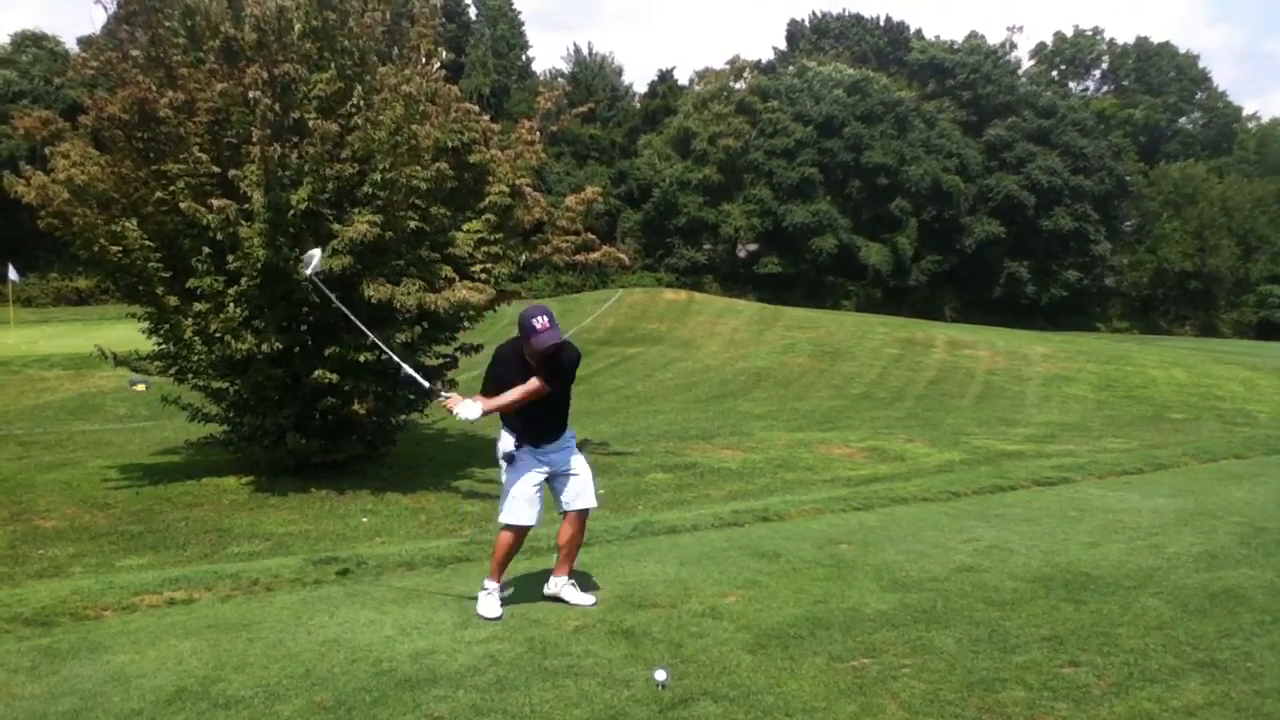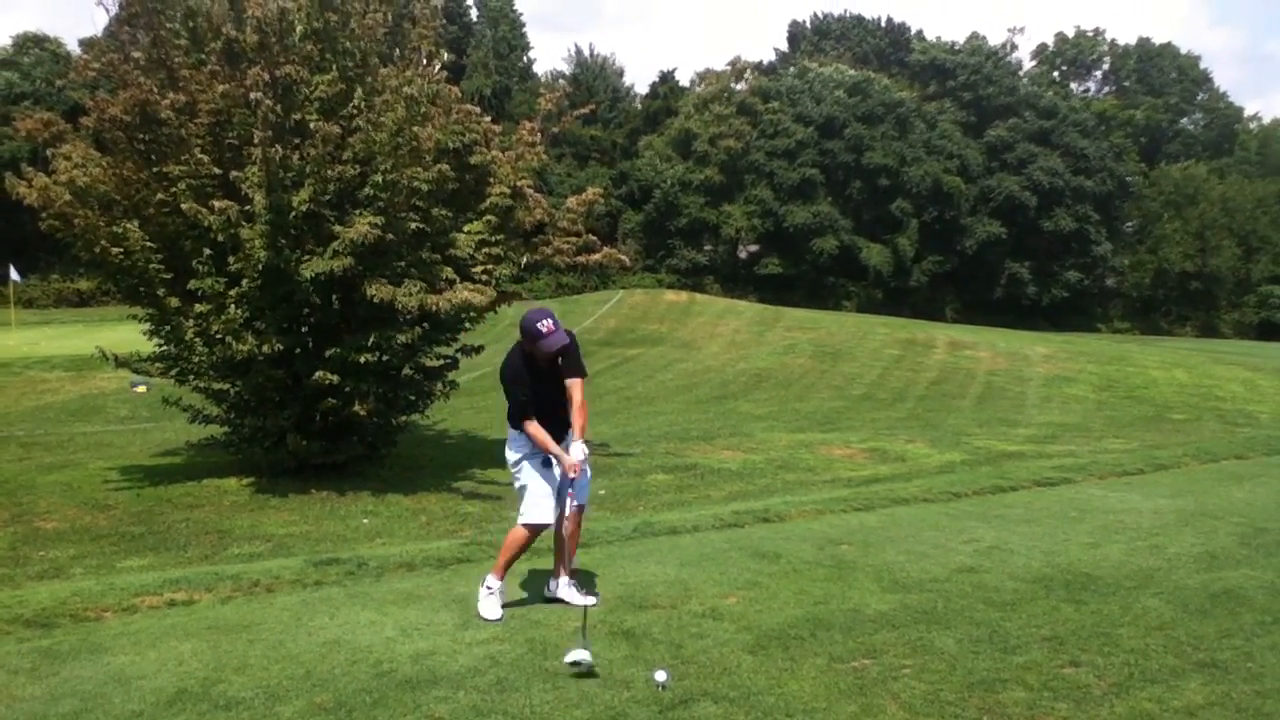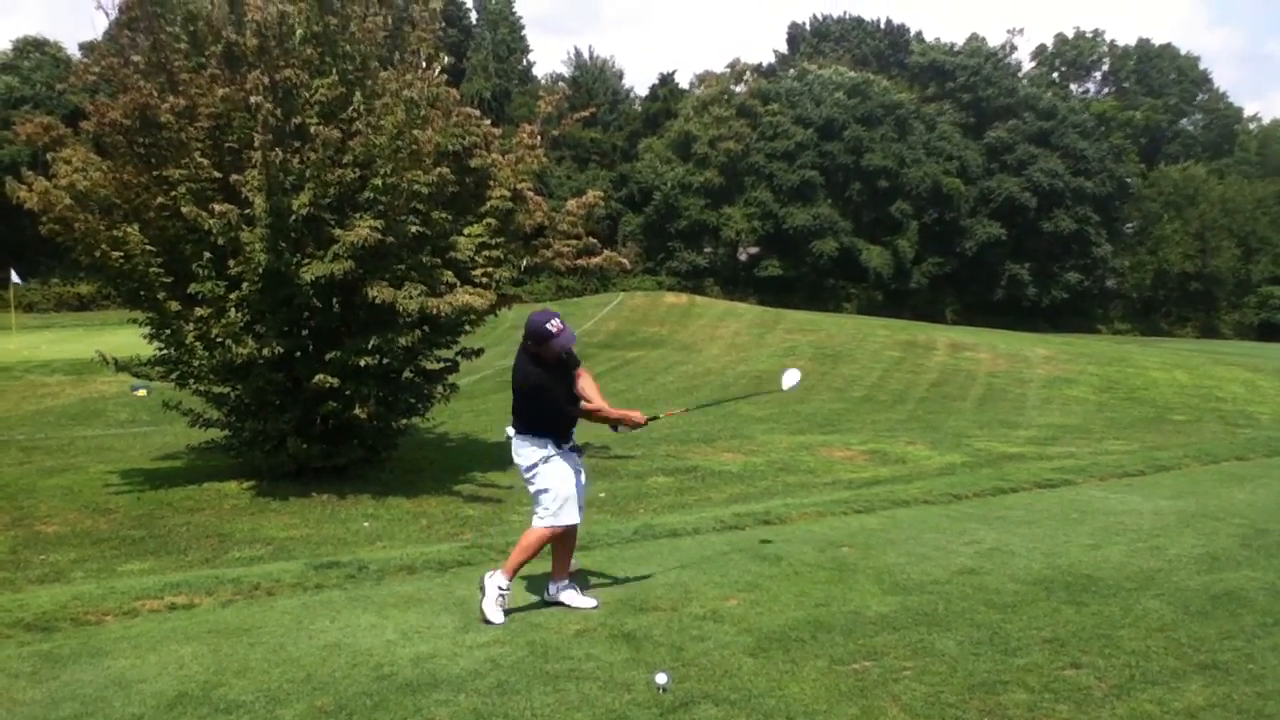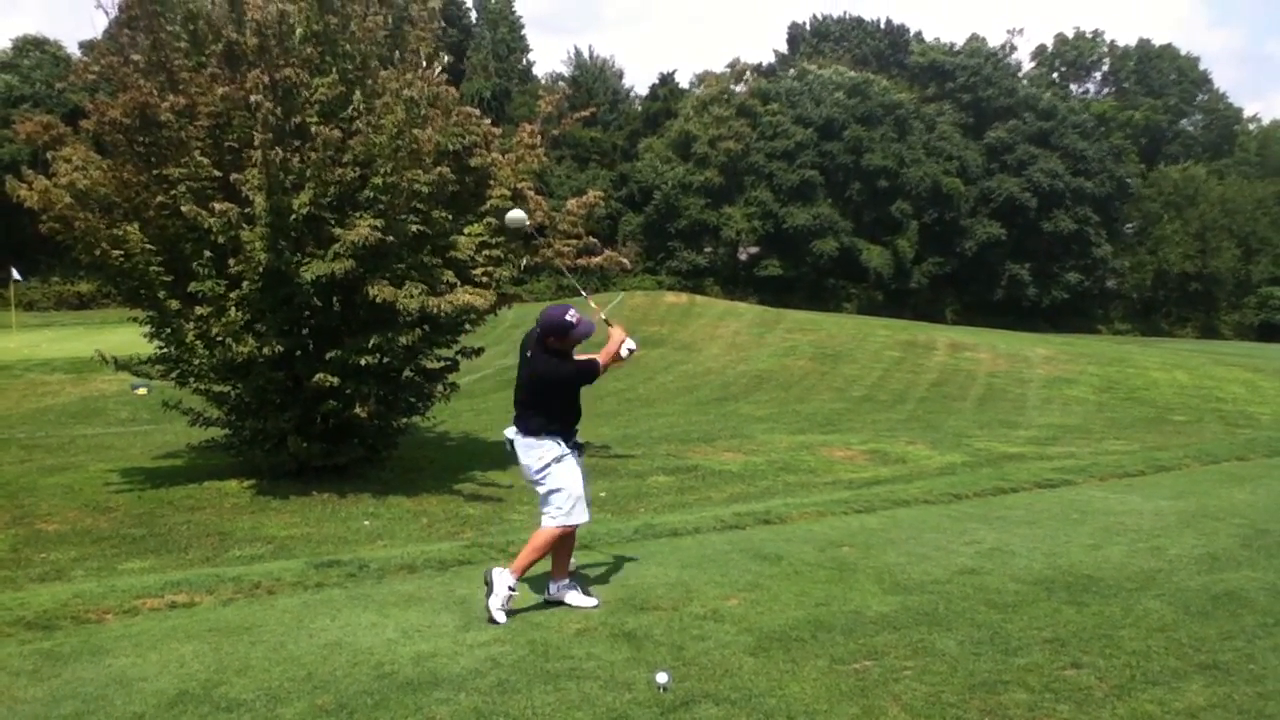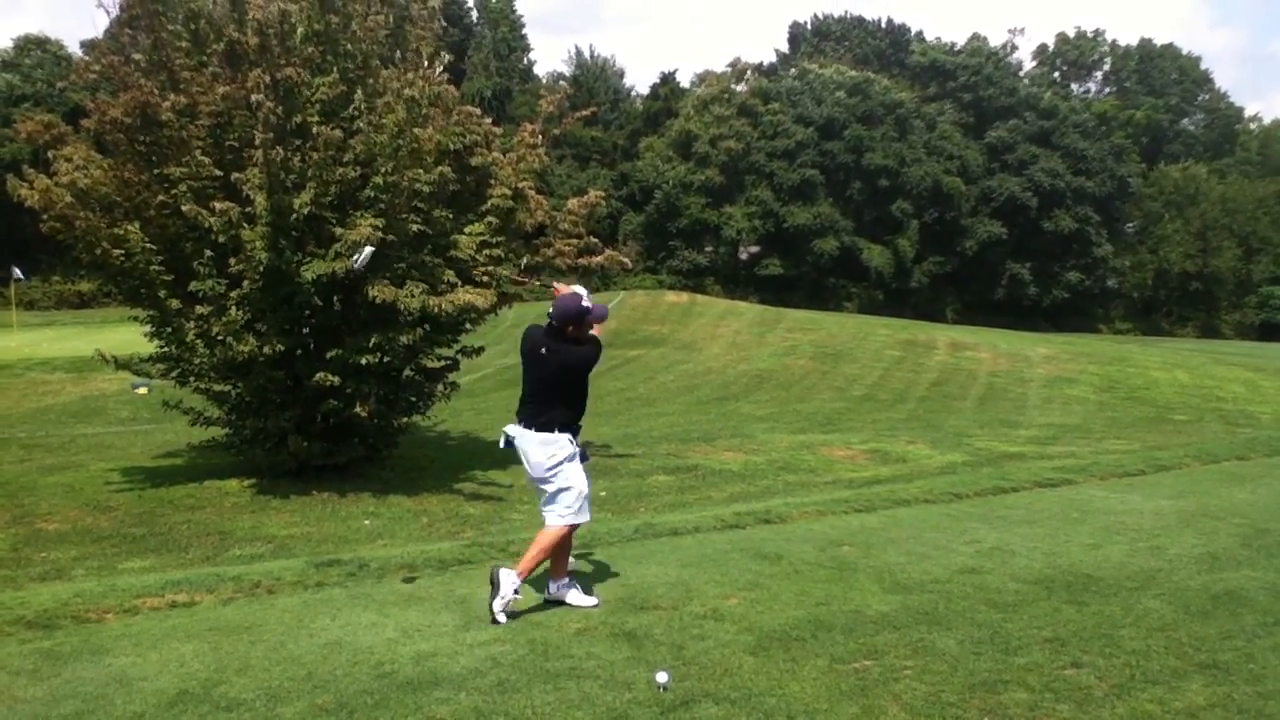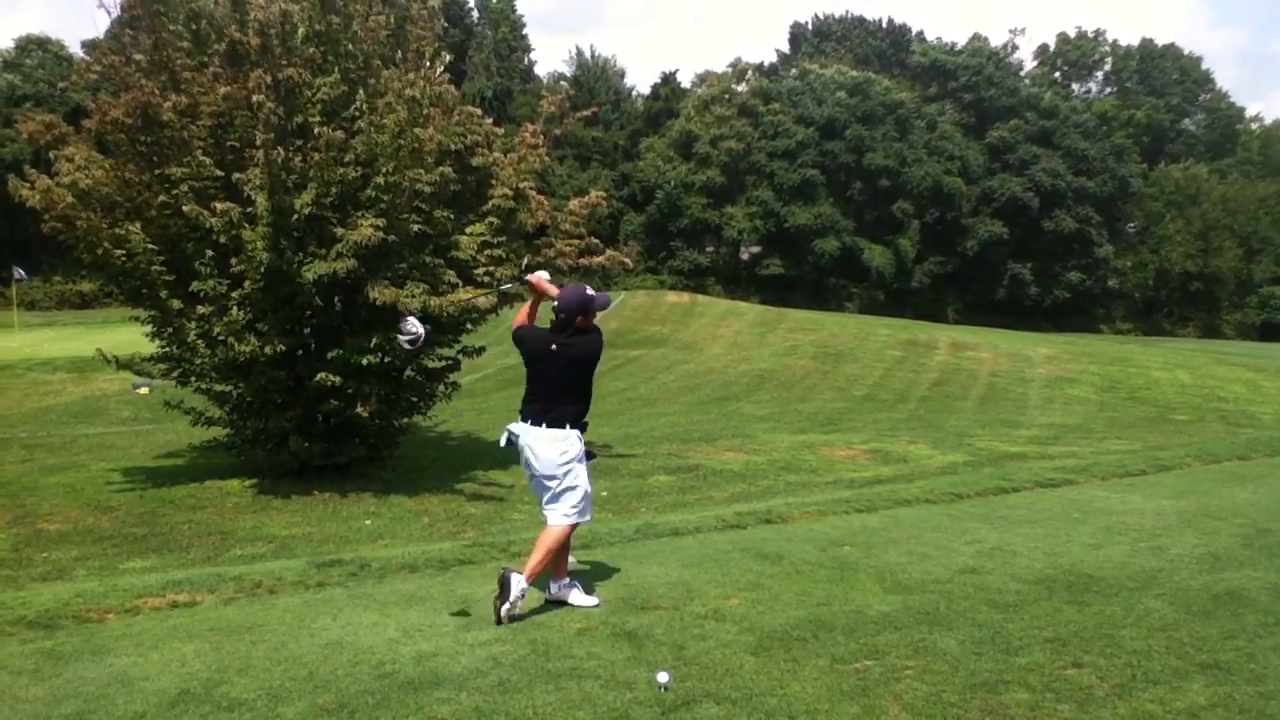
dt=0.1s
person 1, frame 1
left shoulder: (567, 355)
right shoulder: (505, 357)
left elbow: (527, 392)
right elbow: (489, 398)
left wrist: (480, 406)
right wrist: (470, 404)
left hip: (561, 441)
right hip: (522, 447)
left knee: (577, 510)
right knee: (518, 521)
left ankle: (560, 580)
right ankle: (491, 586)
person 1, frame 2
left shoulder: (567, 346)
right shoulder: (514, 368)
left elbow: (576, 395)
right elbow: (529, 422)
left wrist: (577, 443)
right wrist: (560, 456)
left hip: (567, 440)
right hip: (531, 446)
left knee: (573, 509)
right knee: (536, 519)
left ankle: (560, 581)
right ankle: (493, 584)
person 1, frame 3
left shoulder: (551, 343)
right shoulder: (534, 377)
left elbow: (580, 375)
right elbow: (582, 410)
left wrist: (604, 407)
right wrist: (623, 416)
left hip: (556, 441)
right hip: (539, 448)
left knee: (570, 514)
right knee: (555, 520)
left ankle: (559, 583)
right ankle: (499, 579)
person 1, frame 4
left shoulder: (535, 339)
right shoulder: (551, 369)
left elbow: (577, 366)
right elbow: (598, 364)
left wrist: (614, 346)
right wrist: (616, 340)
left hip: (550, 440)
right hip: (545, 447)
left knee: (569, 513)
right knee: (562, 520)
left ankle: (559, 583)
right ankle: (507, 578)
person 1, frame 5
left shoulder: (534, 338)
right shoulder: (582, 354)
right elbow: (594, 335)
left wrist: (568, 301)
right wrist: (571, 296)
left hip: (529, 434)
right hip: (553, 442)
left knee: (561, 513)
right knee: (564, 518)
left ankle: (558, 582)
right ankle: (512, 578)
person 1, frame 6
left shoulder: (534, 339)
right shoulder: (587, 345)
left elbow: (517, 324)
right elbow: (590, 325)
left wrist: (536, 294)
right wrist: (548, 289)
left hip: (531, 433)
right hip: (560, 439)
left knee: (561, 511)
right knee: (564, 517)
left ankle: (559, 582)
right ankle: (520, 580)
